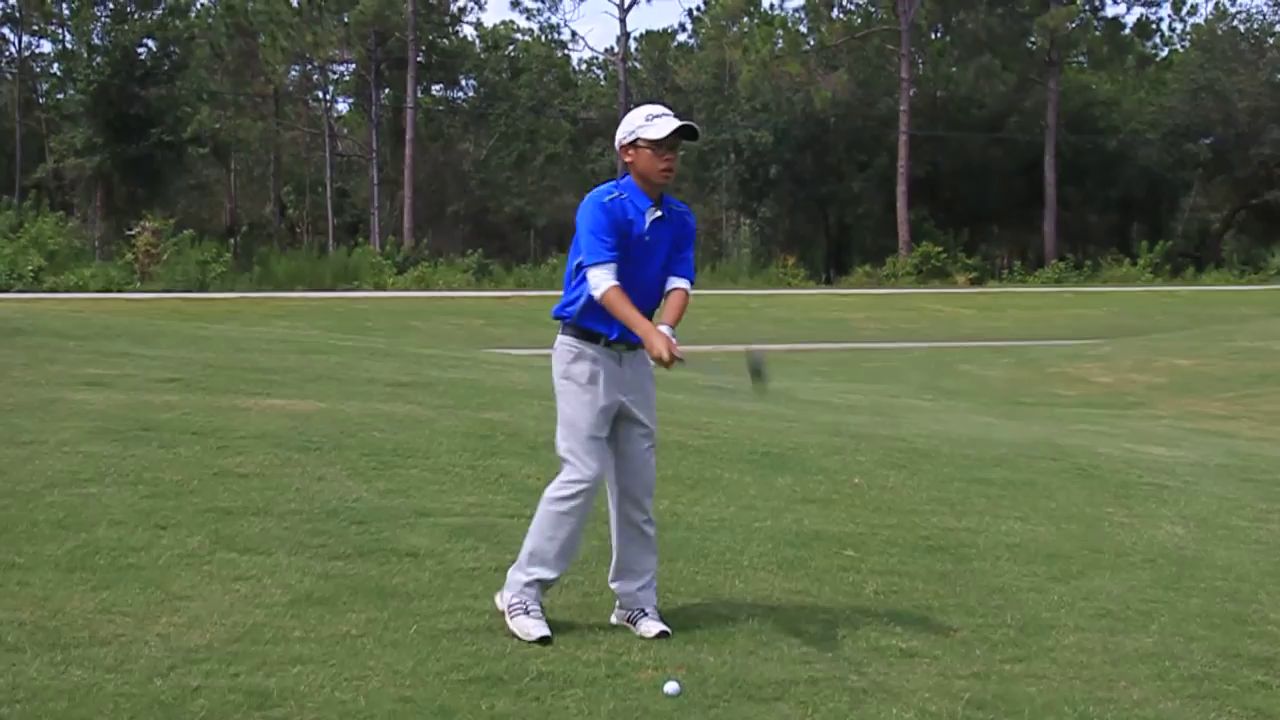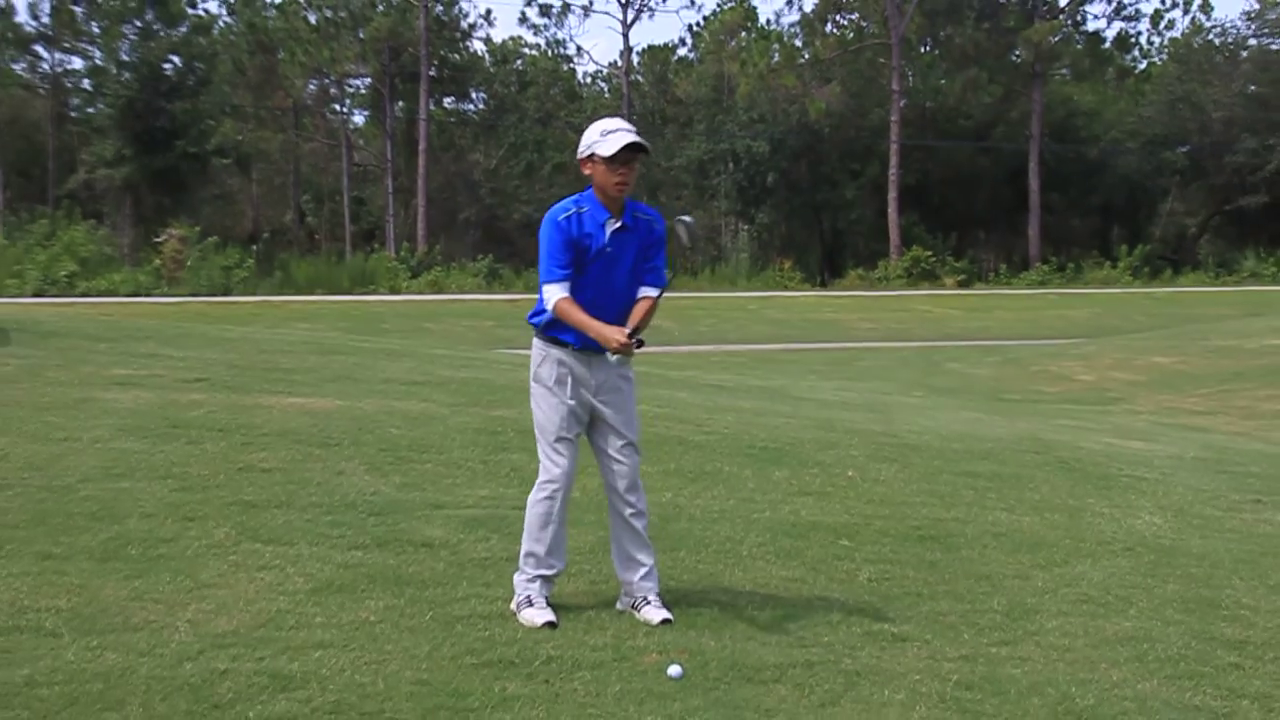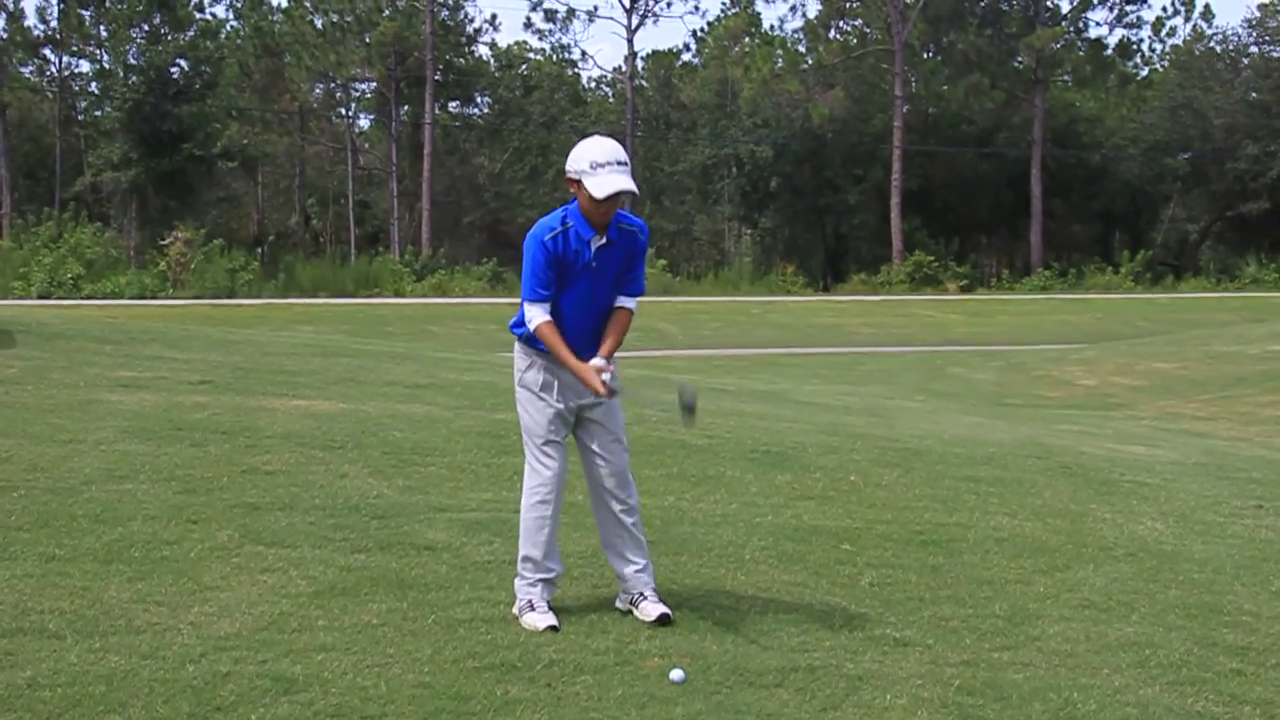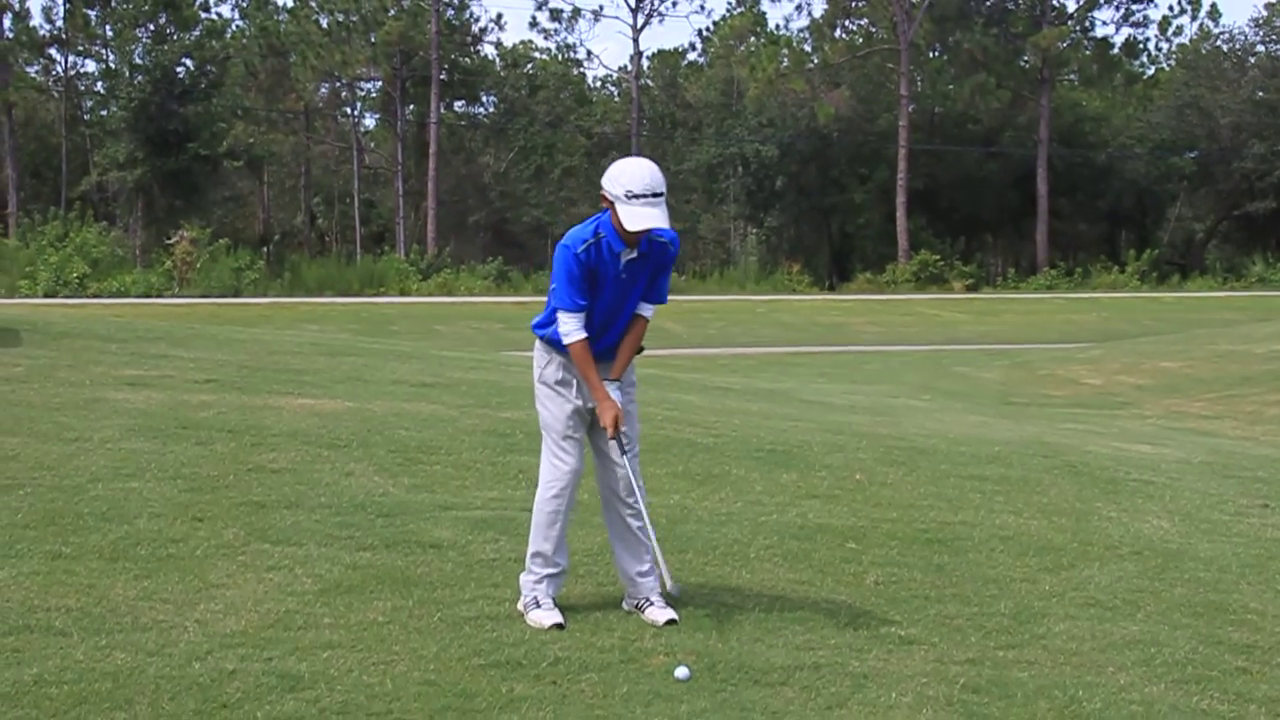
dt=0.3s
person 1, frame 1
left shoulder: (680, 219)
right shoulder: (602, 206)
left elbow: (679, 284)
right elbow: (601, 284)
left wrist: (665, 331)
right wrist: (647, 331)
left hip: (635, 360)
right hip: (583, 354)
left knee: (638, 481)
right knee: (581, 475)
left ankle: (635, 600)
right ankle: (522, 592)
person 1, frame 2
left shoulder: (650, 225)
right shoulder: (561, 220)
left elbow: (649, 292)
right elbow: (555, 297)
left wrist: (628, 331)
right wrist: (601, 330)
left hip: (613, 364)
right hip: (559, 359)
left knee: (625, 476)
right knee: (556, 473)
left ankle: (638, 588)
right ankle: (531, 587)
person 1, frame 3
left shoulder: (634, 234)
right shoulder: (545, 237)
left elbow: (624, 304)
right elbow: (536, 317)
left wrist: (601, 363)
right wrist: (579, 372)
left hip: (594, 364)
right hip: (542, 365)
left knee: (614, 474)
right knee: (545, 477)
left ankle: (636, 585)
right ankle: (532, 592)
person 1, frame 4
left shoulder: (665, 245)
right shoulder: (576, 247)
left elbow: (641, 314)
right elbow: (571, 330)
left wrist: (614, 384)
right wrist: (600, 397)
left hip: (614, 366)
right hip: (562, 364)
left knee: (624, 477)
right knee: (561, 472)
left ankle: (642, 587)
right ankle: (538, 589)
